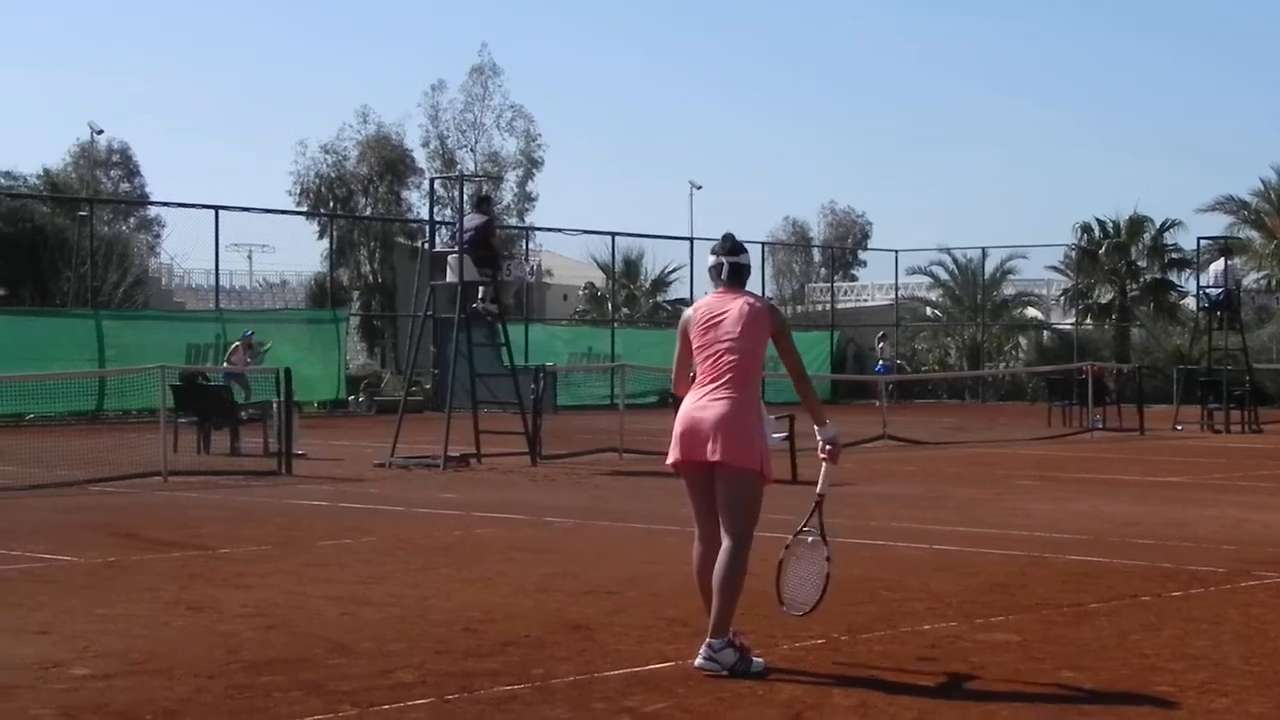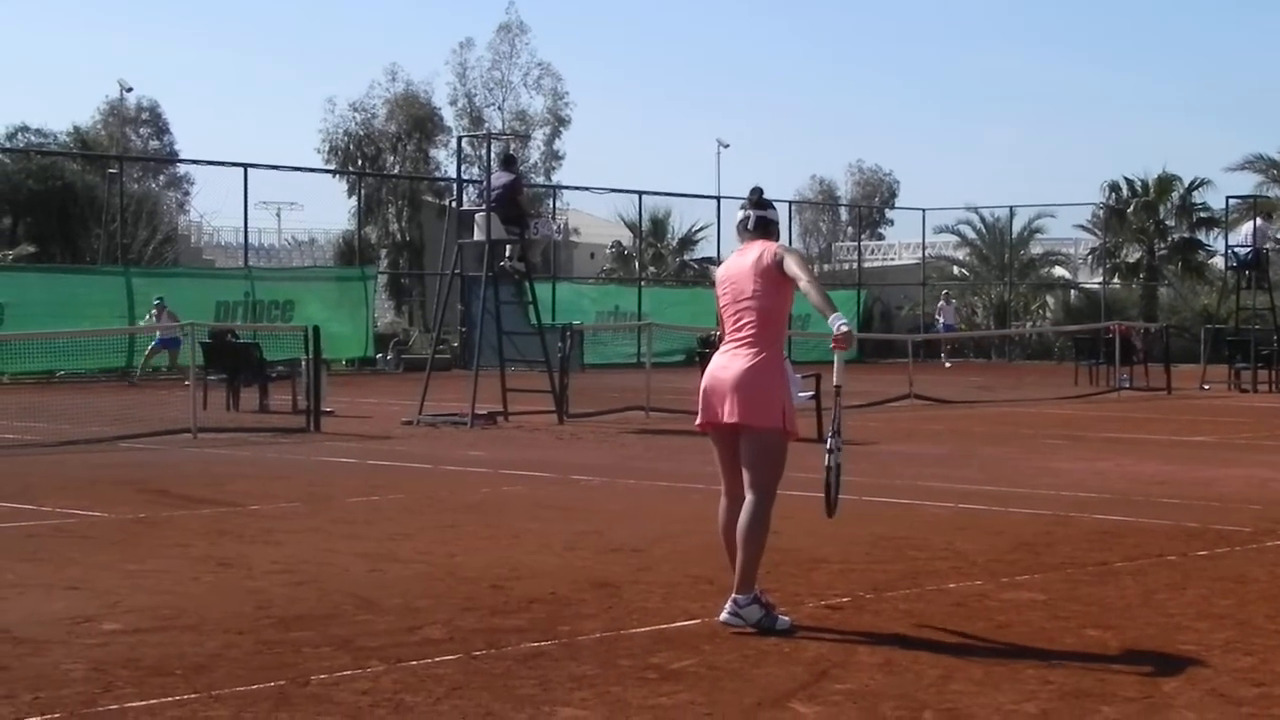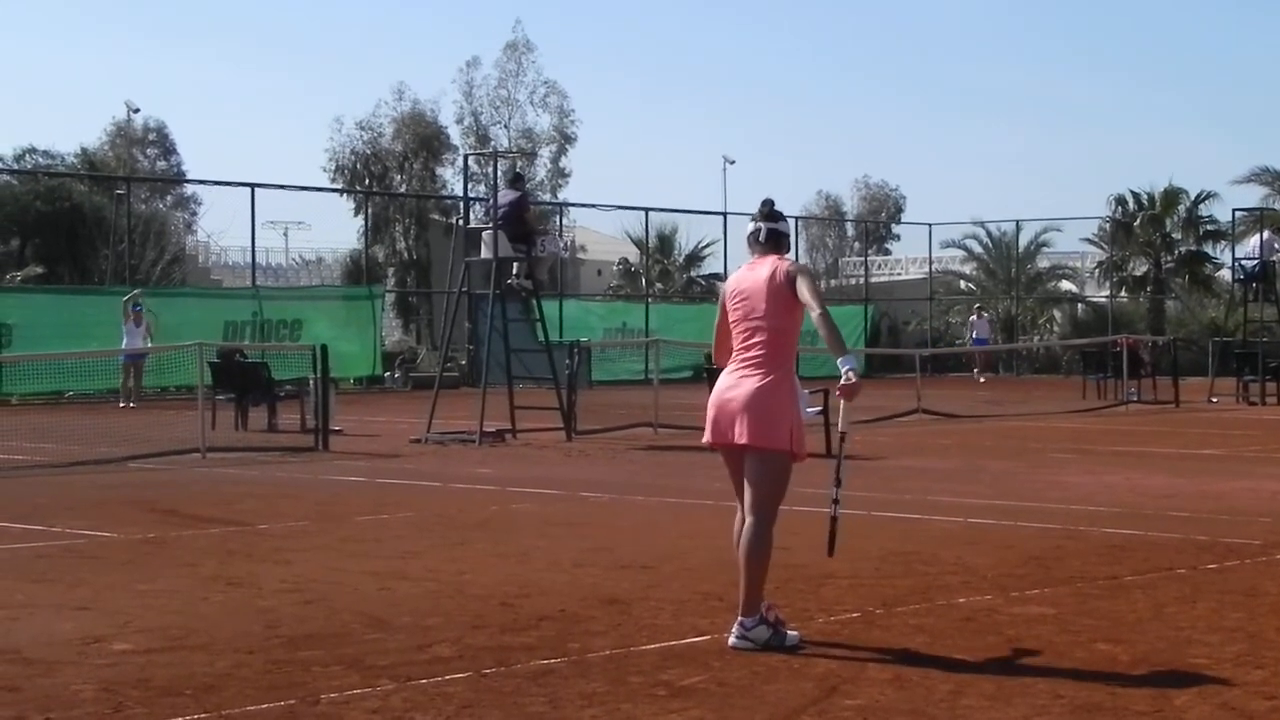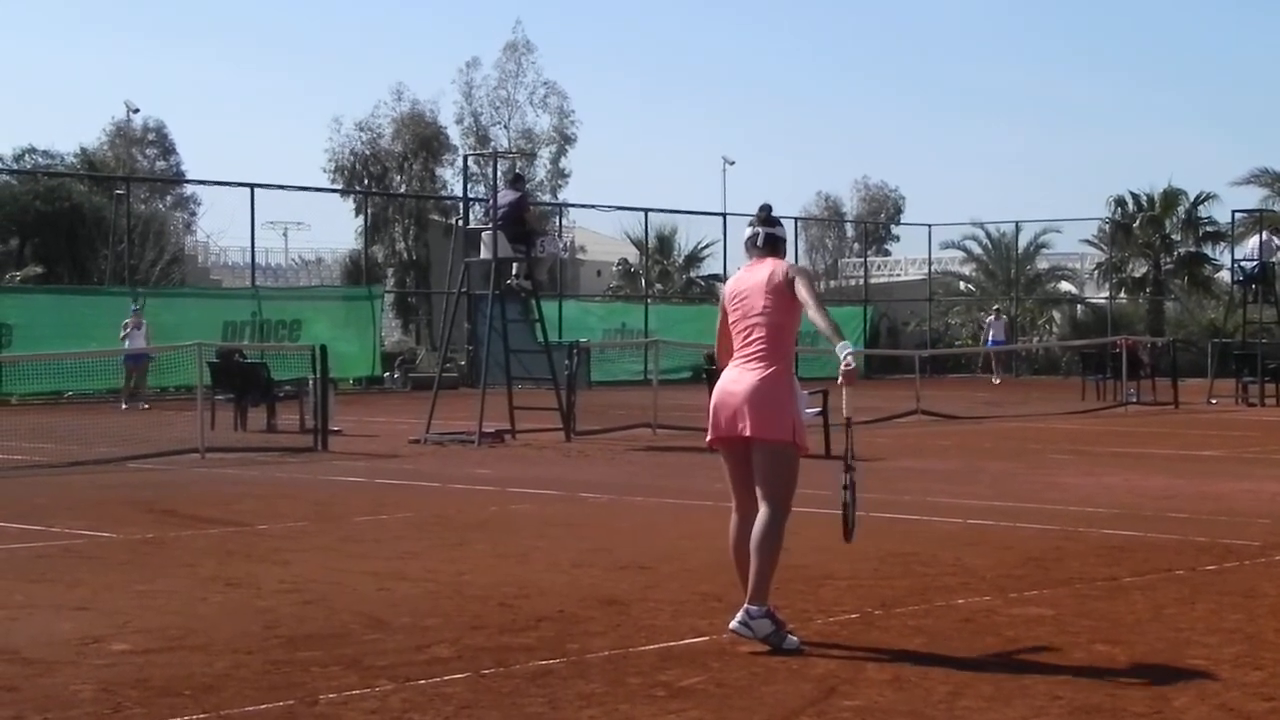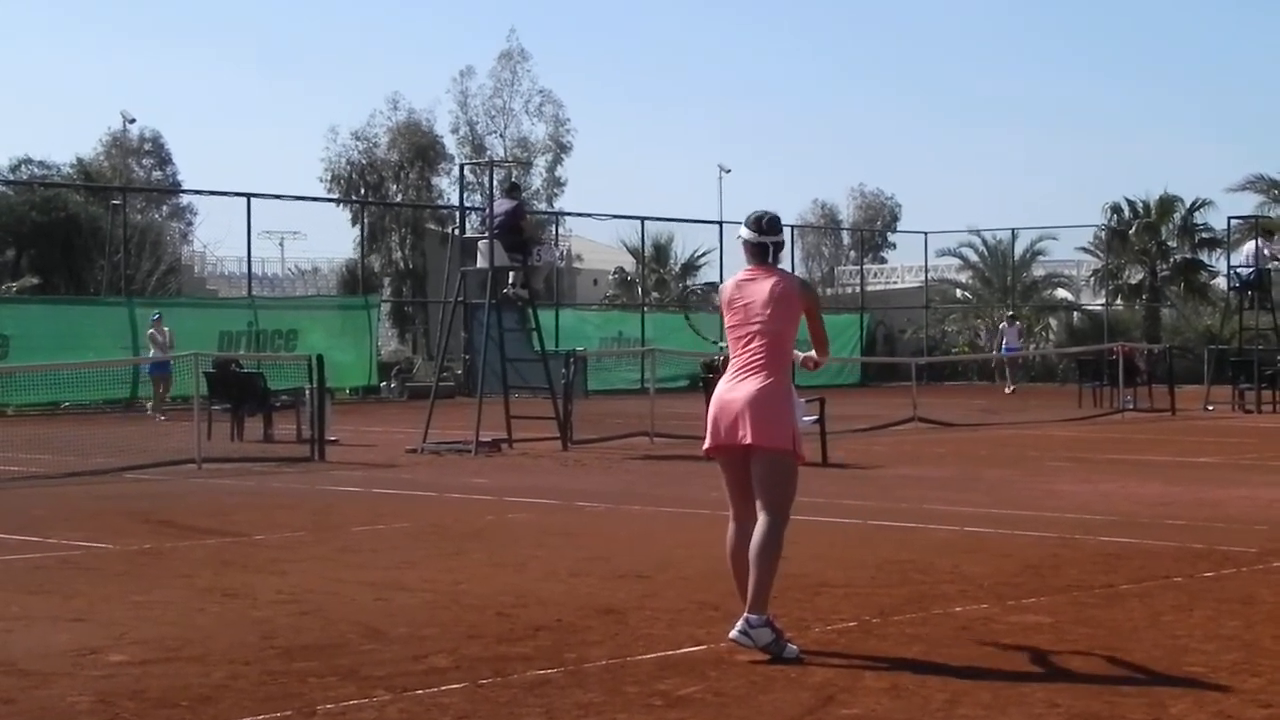
dt=1s
person 1, frame 1
left shoulder: (691, 314)
right shoulder: (765, 311)
right elbow: (799, 377)
right wrist: (825, 429)
left hip: (691, 421)
right hip: (735, 424)
left knee: (707, 535)
right knee: (736, 538)
left ankle: (719, 637)
right ankle: (716, 645)
person 1, frame 2
left shoulder: (724, 268)
right shoulder: (778, 253)
right elbow: (806, 281)
right wrist: (838, 320)
left hip: (718, 375)
right hip: (758, 379)
left knee: (734, 492)
right knee: (759, 494)
left ankle: (744, 593)
right ankle: (742, 600)
person 1, frame 3
left shoulder: (732, 282)
right shoulder: (793, 272)
right elbow: (818, 313)
right wrist: (847, 365)
left hip: (726, 395)
right hip: (768, 398)
left knee: (747, 510)
right knee: (761, 514)
left ankle: (754, 610)
right ankle: (748, 624)
person 1, frame 4
left shoulder: (731, 286)
right shoulder: (790, 272)
right elbow: (813, 306)
right wrist: (844, 348)
left hip: (727, 392)
right hip: (768, 393)
left knee: (744, 507)
right knee: (773, 507)
left ankle: (754, 607)
right ankle: (754, 611)
person 1, frame 5
left shoulder: (727, 290)
right shoulder: (799, 288)
right elbow: (822, 347)
right wrist: (813, 358)
left hip: (725, 399)
right hip: (767, 402)
left knee: (742, 515)
right knee: (772, 516)
left ankle: (752, 616)
right ankle: (754, 620)
